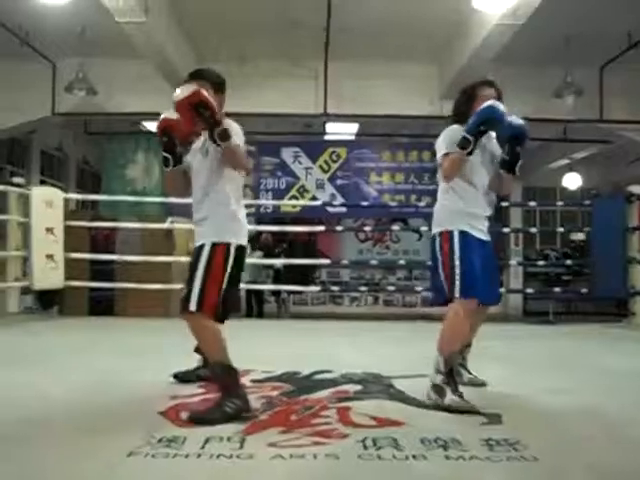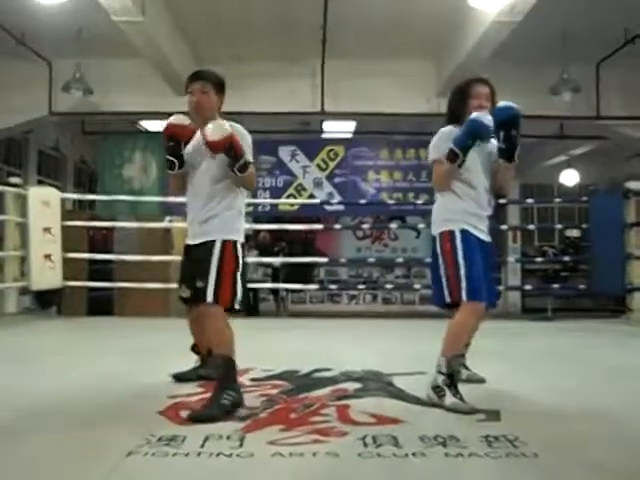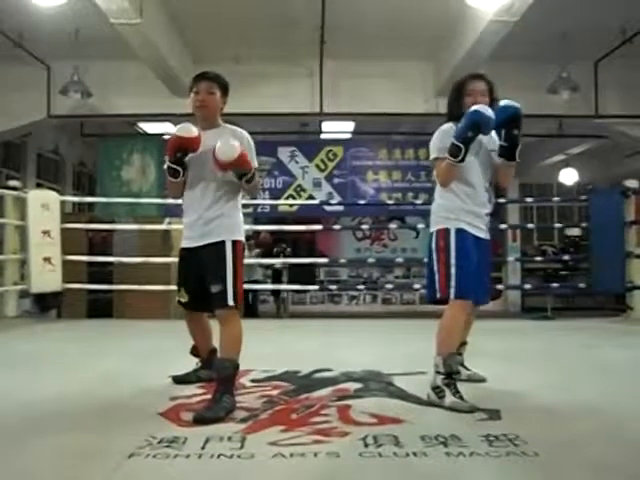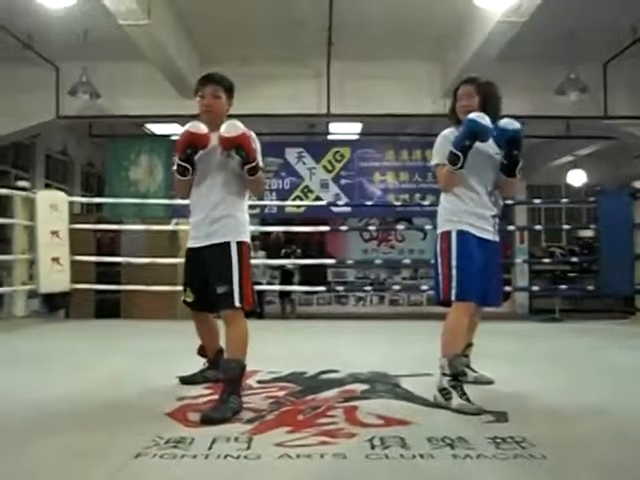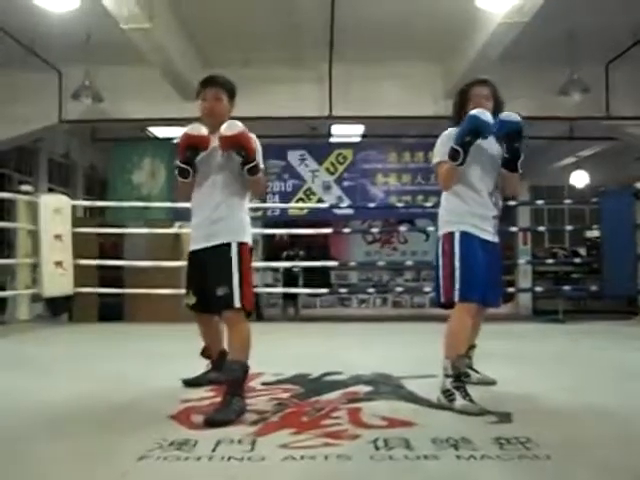
dt=0.4s
person 1, frame 1
left shoulder: (226, 128)
right shoulder: (194, 142)
left elbow: (241, 164)
right elbow: (177, 189)
left wrist: (214, 125)
right wrist: (170, 152)
left hip: (223, 235)
right hip: (208, 235)
left knee: (196, 311)
right knee: (198, 309)
left ankle: (233, 393)
right ankle: (209, 364)
person 1, frame 2
left shoulder: (234, 133)
right shoulder: (191, 140)
left elbow: (251, 183)
right elbow: (177, 189)
left wrist: (235, 156)
right wrist: (173, 154)
left hip: (223, 233)
right hip: (196, 233)
left knee: (212, 304)
right knee: (192, 303)
left ankle: (228, 388)
right ankle: (208, 362)
person 1, frame 3
left shoulder: (237, 137)
right shoulder: (186, 140)
left elbow: (252, 189)
right elbow: (175, 193)
left wrist: (245, 171)
right wrist: (174, 161)
left hip: (224, 234)
right hip: (191, 236)
left knee: (226, 307)
right knee: (191, 306)
left ankle: (226, 389)
right ankle: (208, 363)
person 1, frame 4
left shoulder: (242, 137)
right shoulder: (193, 141)
left elbow: (258, 189)
right elbow: (181, 192)
left wrist: (248, 159)
right wrist: (183, 160)
left hip: (229, 235)
right hip: (198, 236)
left knee: (231, 308)
right knee: (198, 306)
left ankle: (233, 390)
right ankle: (215, 364)
person 1, frame 5
left shoulder: (242, 138)
right shoulder: (195, 142)
left elbow: (258, 190)
right elbow: (184, 194)
left wrist: (248, 158)
right wrist: (184, 162)
left hip: (230, 237)
right hip: (200, 237)
left knee: (233, 310)
right knee: (202, 309)
left ankle: (236, 393)
right ankle: (219, 366)
person 2, frame 1
left shoulder: (493, 142)
right shoulder: (453, 133)
left elbow: (502, 188)
right elbow: (448, 173)
left wrist: (512, 155)
right wrist: (472, 134)
left hip: (480, 229)
right hip: (454, 228)
left knee: (482, 303)
right knee: (465, 300)
left ankle: (458, 364)
right ankle: (441, 381)
person 2, frame 2
left shoulder: (488, 138)
right shoulder: (447, 135)
left elbow: (503, 184)
right elbow: (439, 183)
left wrist: (509, 143)
right wrist: (462, 146)
left hip: (480, 229)
right hip: (453, 228)
left knee: (481, 304)
right knee: (471, 303)
left ankle: (456, 362)
right ankle: (442, 381)
person 2, frame 3
left shoulder: (491, 136)
right shoulder: (447, 132)
left elbow: (504, 181)
right elbow: (443, 178)
left wrist: (510, 140)
right wrist: (463, 139)
left hip: (479, 227)
right hip: (452, 226)
left knee: (472, 302)
right knee: (459, 300)
left ankle: (455, 362)
right ankle: (440, 381)
person 2, frame 4
left shoulder: (497, 140)
right shoulder: (449, 137)
left elbow: (507, 191)
right elbow: (445, 184)
left wrist: (512, 155)
right wrist: (462, 147)
left hip: (488, 231)
right hip: (458, 228)
left knee: (477, 304)
right knee: (463, 302)
left ankle: (462, 364)
right ankle: (447, 382)
person 2, frame 5
left shoulder: (497, 141)
right shoulder: (451, 136)
left elbow: (511, 190)
right elbow: (444, 181)
left wrist: (513, 152)
right wrist: (462, 143)
left hip: (488, 231)
right hip: (459, 229)
left knee: (480, 305)
right knee: (465, 304)
left ankle: (465, 365)
right ankle: (450, 384)
